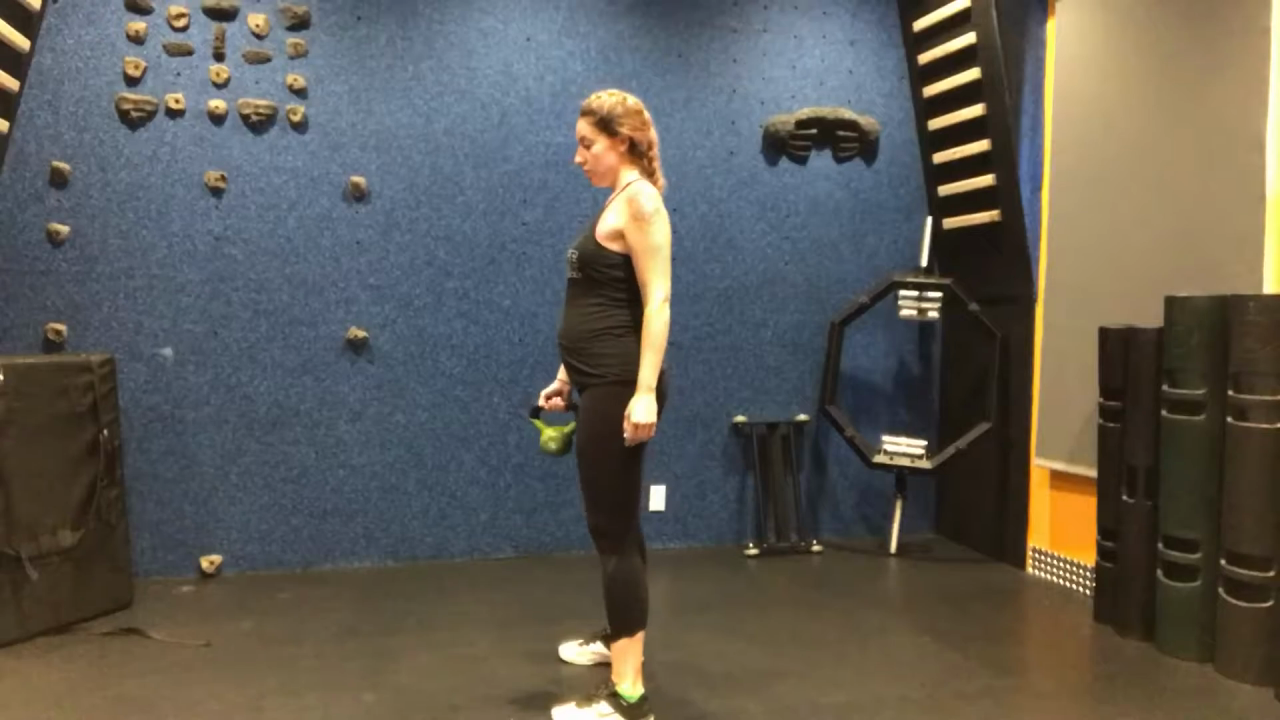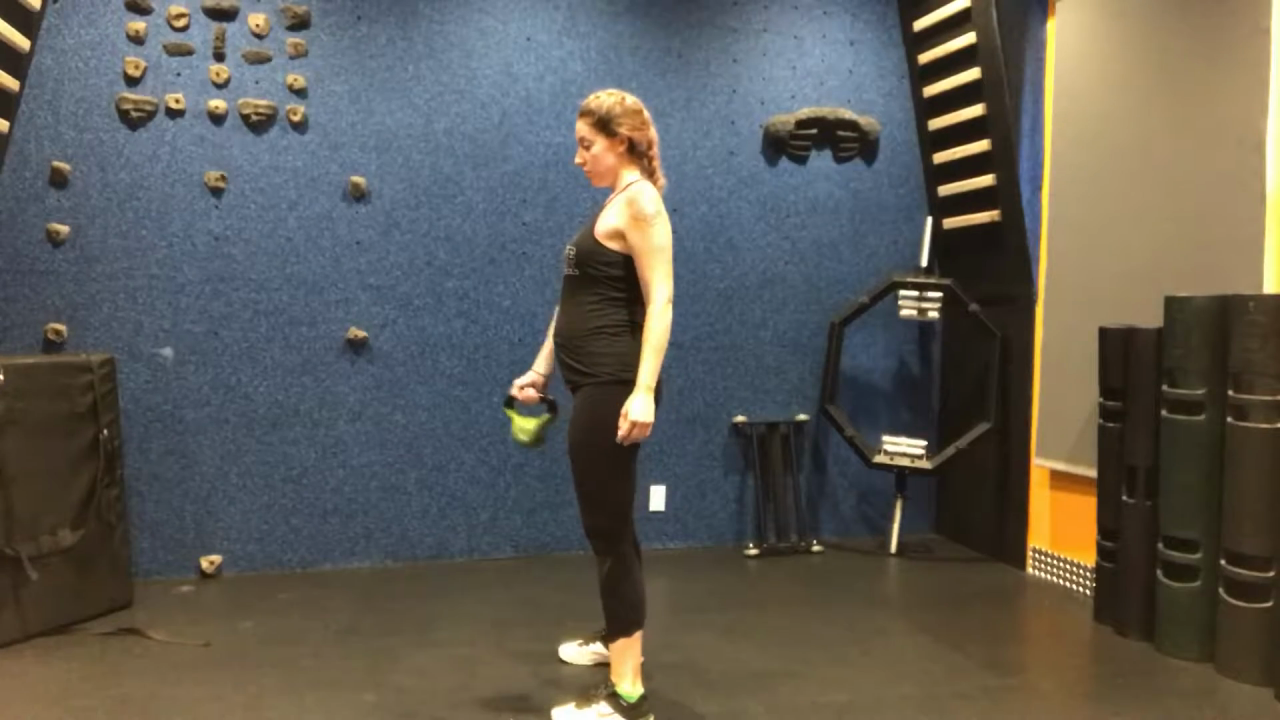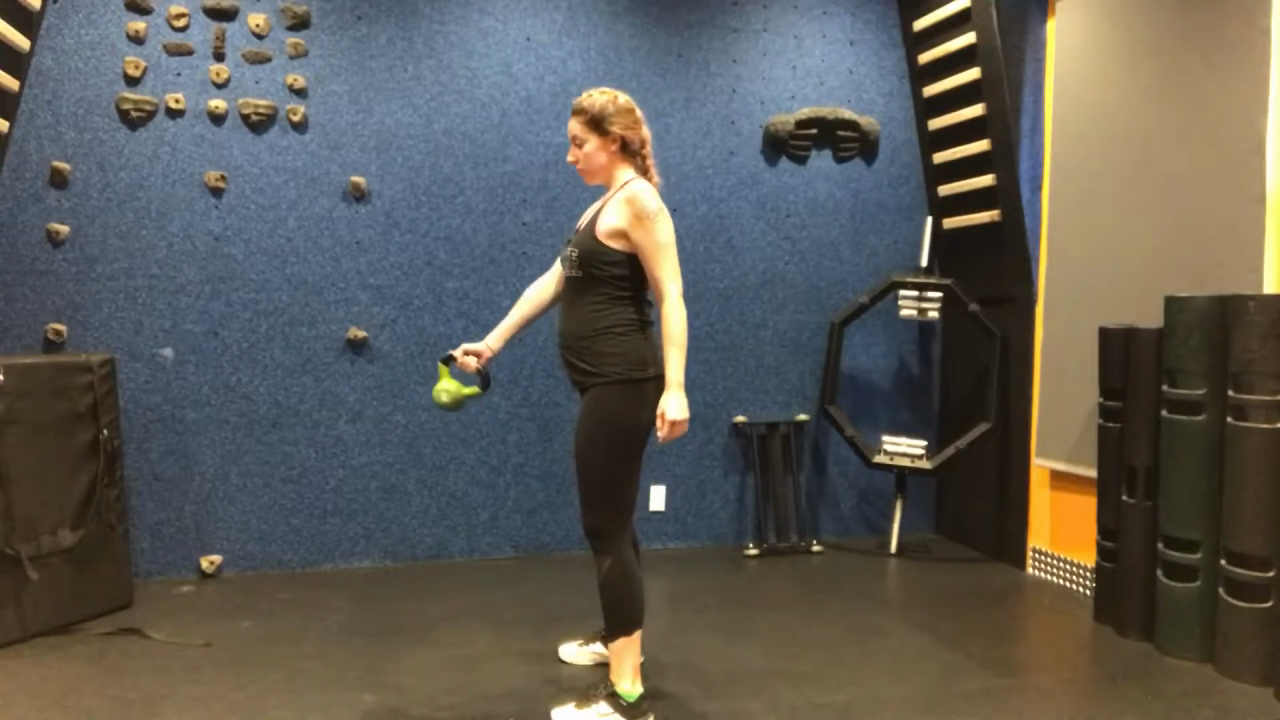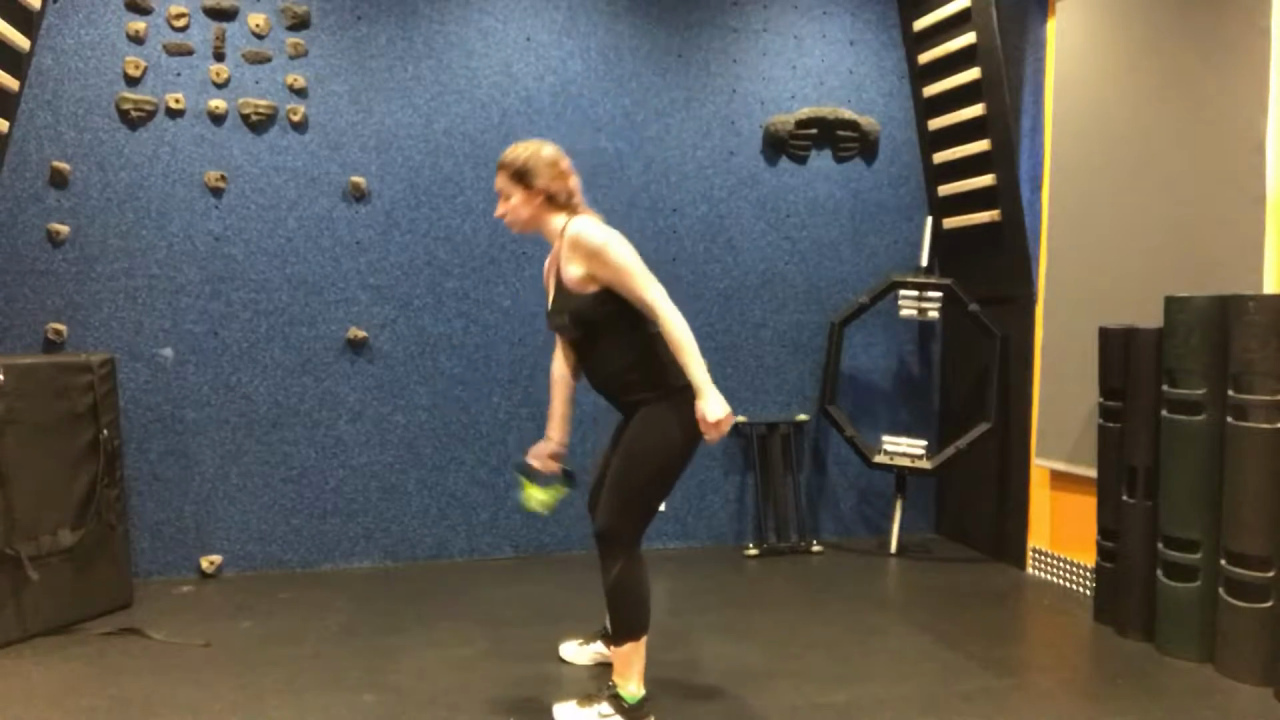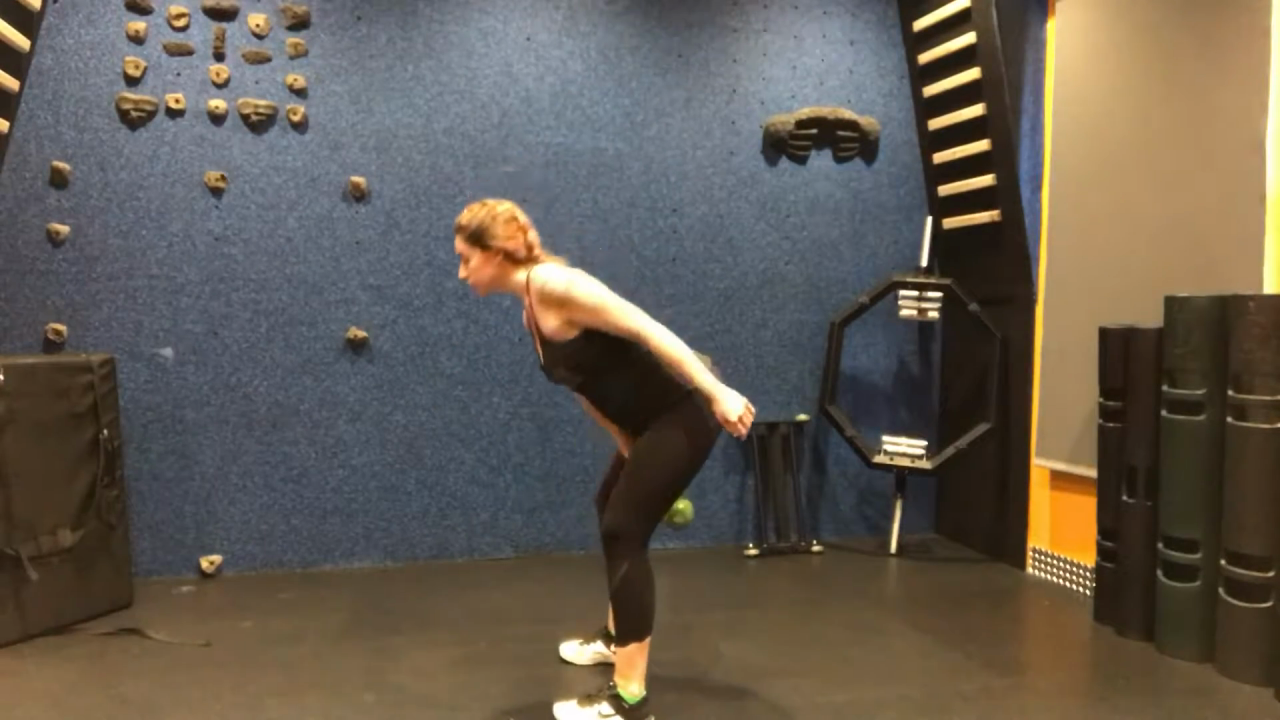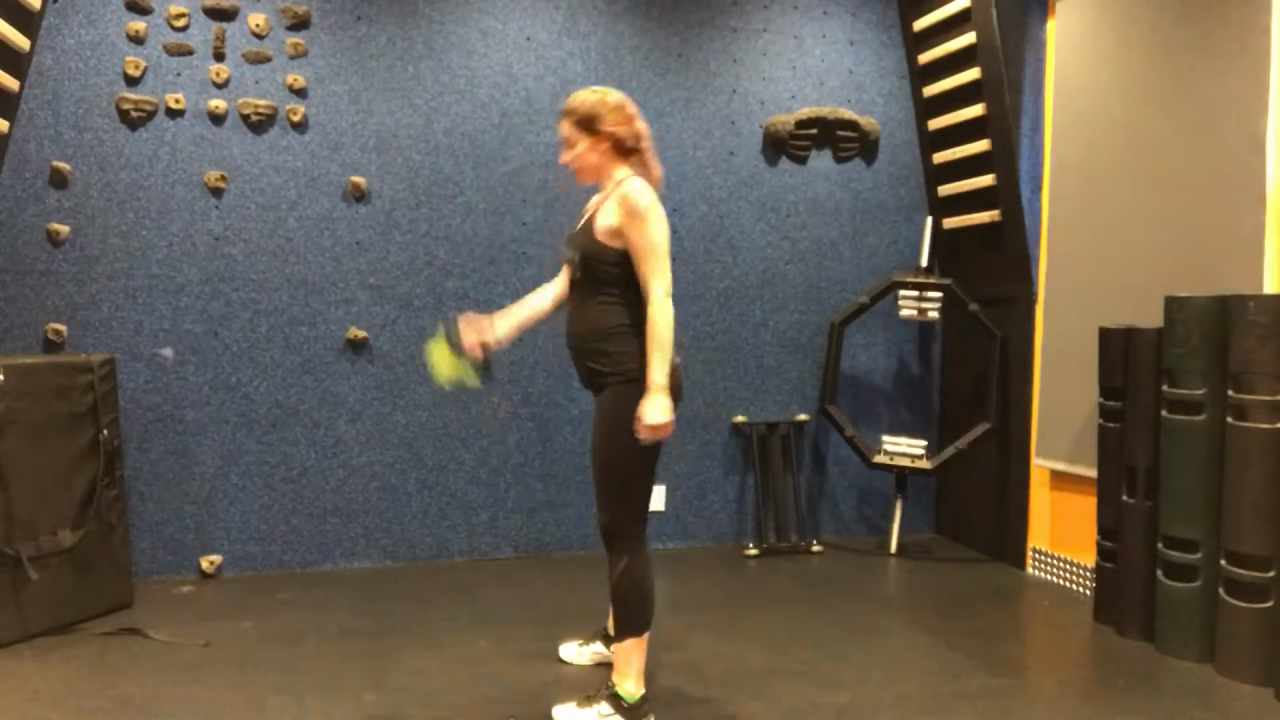
dt=0.4s
person 1, frame 1
left shoulder: (640, 201)
right shoulder: (615, 203)
left elbow: (656, 303)
left wrist: (647, 393)
right wrist: (565, 377)
left hip: (621, 388)
right hip: (599, 384)
left knee: (613, 530)
right knee: (610, 522)
right ankle: (618, 636)
person 1, frame 2
left shoulder: (640, 201)
right shoulder: (614, 203)
left elbow: (659, 302)
right elbow: (580, 298)
left wrist: (644, 391)
right wrist: (541, 367)
left hip: (615, 388)
right hip: (591, 384)
left knee: (608, 529)
right knee: (608, 523)
right ankle: (619, 634)
person 1, frame 3
left shoulder: (639, 200)
right shoulder: (604, 205)
left elbow: (671, 296)
right elbow: (554, 280)
left wrist: (674, 388)
right wrist: (493, 342)
left hip: (623, 386)
right hip: (605, 385)
left knee: (606, 527)
right knee: (609, 519)
right ankle: (619, 635)
person 1, frame 4
left shoulder: (589, 240)
right shoulder: (554, 260)
left elbow: (661, 308)
right elbow: (567, 353)
left wrist: (705, 391)
right wrist: (555, 434)
left hip: (669, 402)
right hip: (643, 403)
left knee: (616, 530)
right knee: (604, 510)
right ankle: (617, 634)
person 1, frame 5
left shoulder: (555, 286)
right shoulder: (530, 307)
left elbow: (648, 331)
right elbow: (589, 388)
left wrist: (718, 393)
right wrist: (632, 458)
left hip: (685, 408)
right hip: (653, 415)
left knee: (623, 531)
right knee: (611, 509)
right ankle: (617, 635)
person 1, frame 6
left shoulder: (634, 197)
right shoulder: (600, 202)
left elbow: (659, 297)
right elbow: (566, 284)
left wrist: (658, 391)
right wrist: (498, 327)
left hip: (635, 385)
right hip: (613, 384)
left knee: (622, 527)
right knee: (614, 519)
right ankle: (617, 633)
